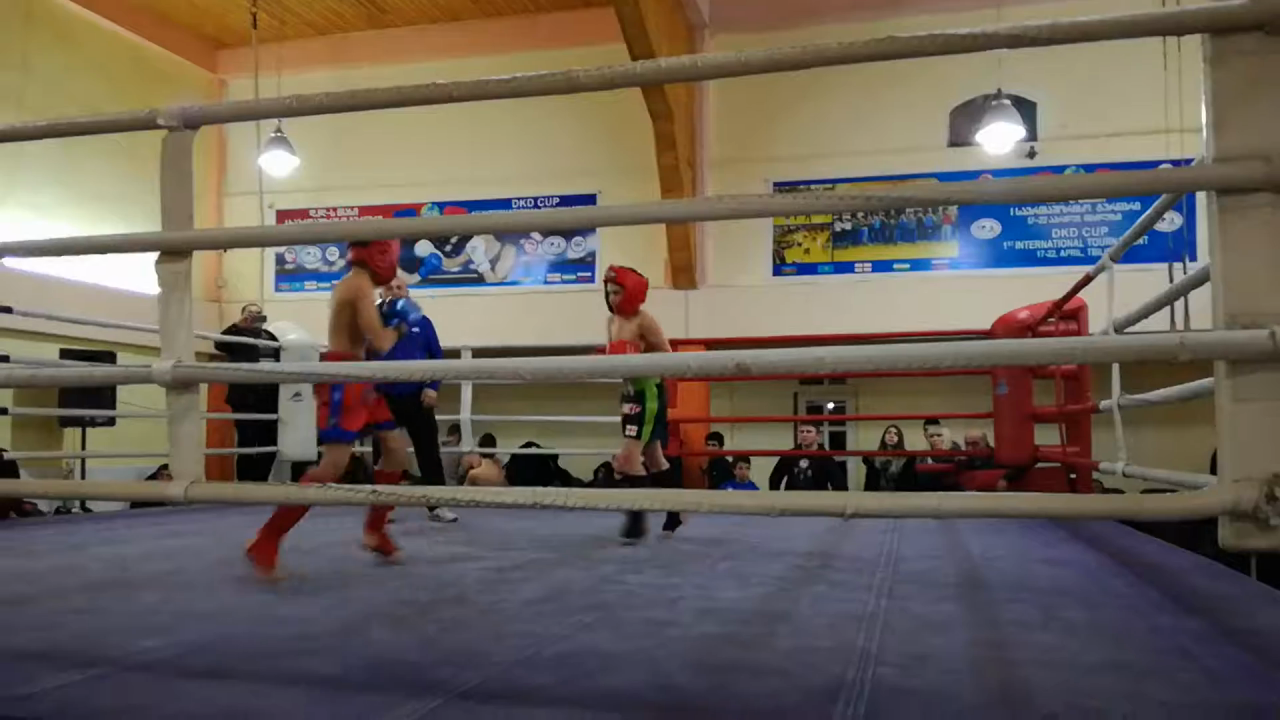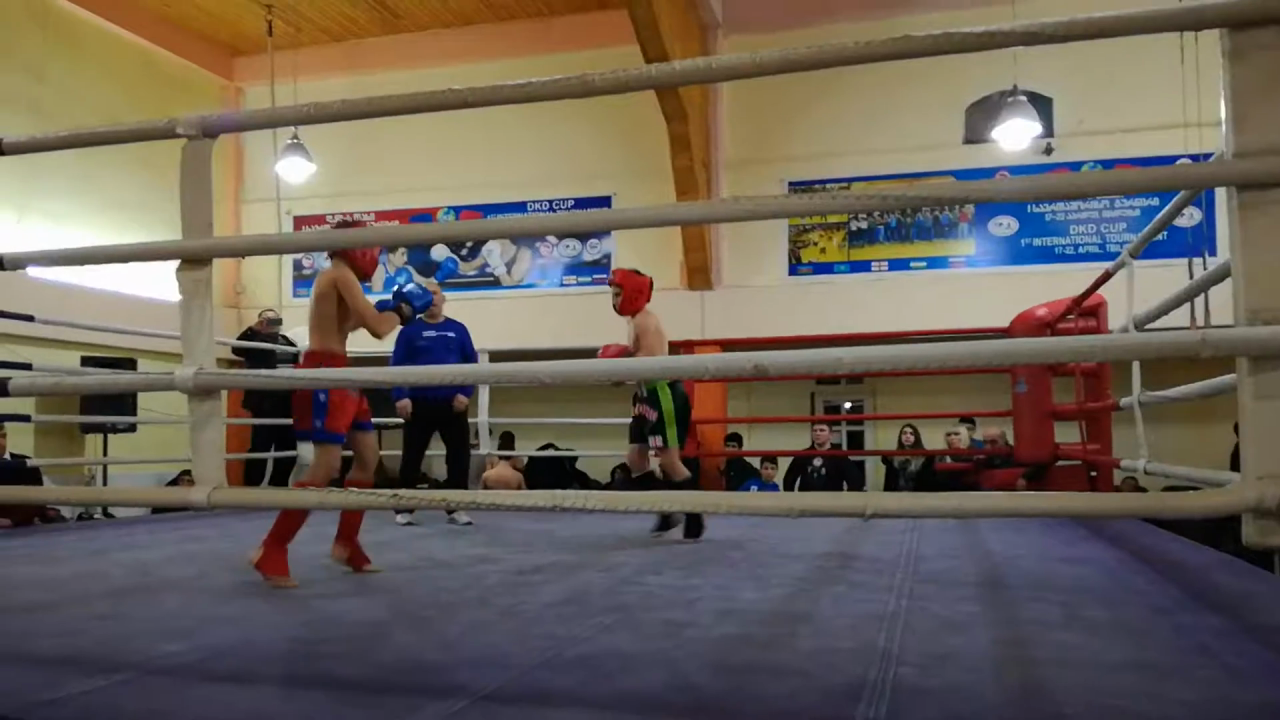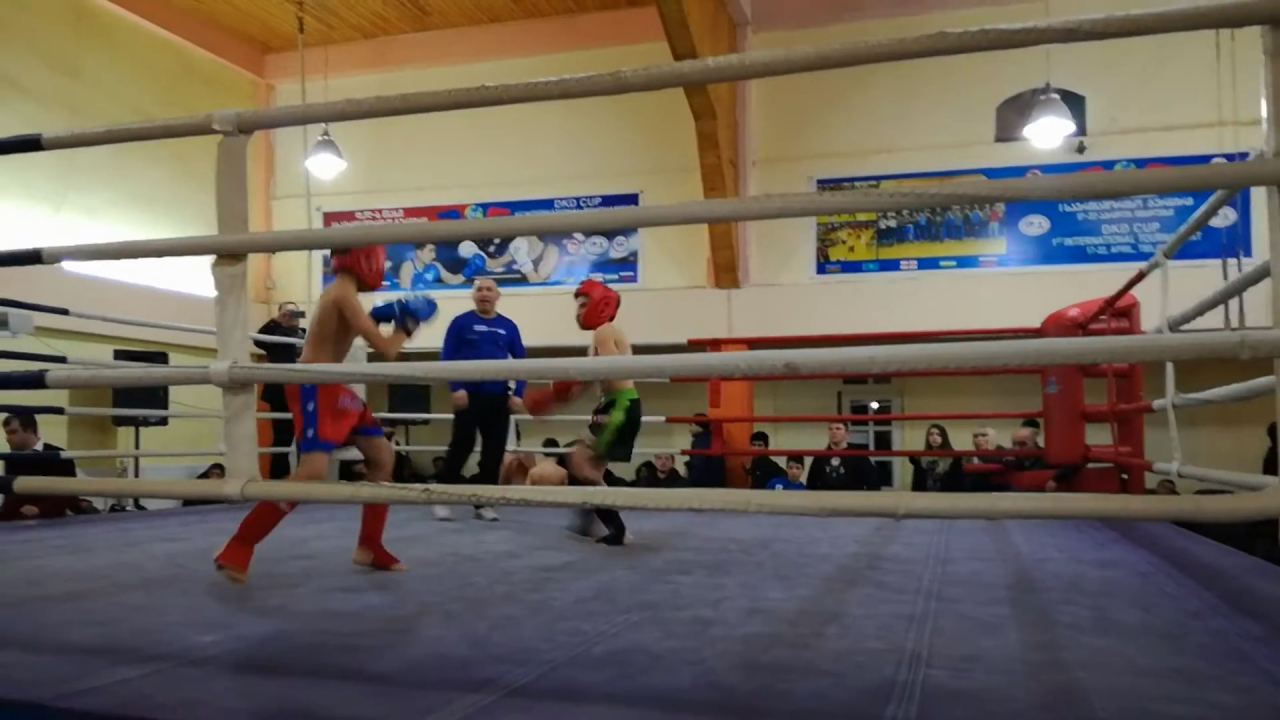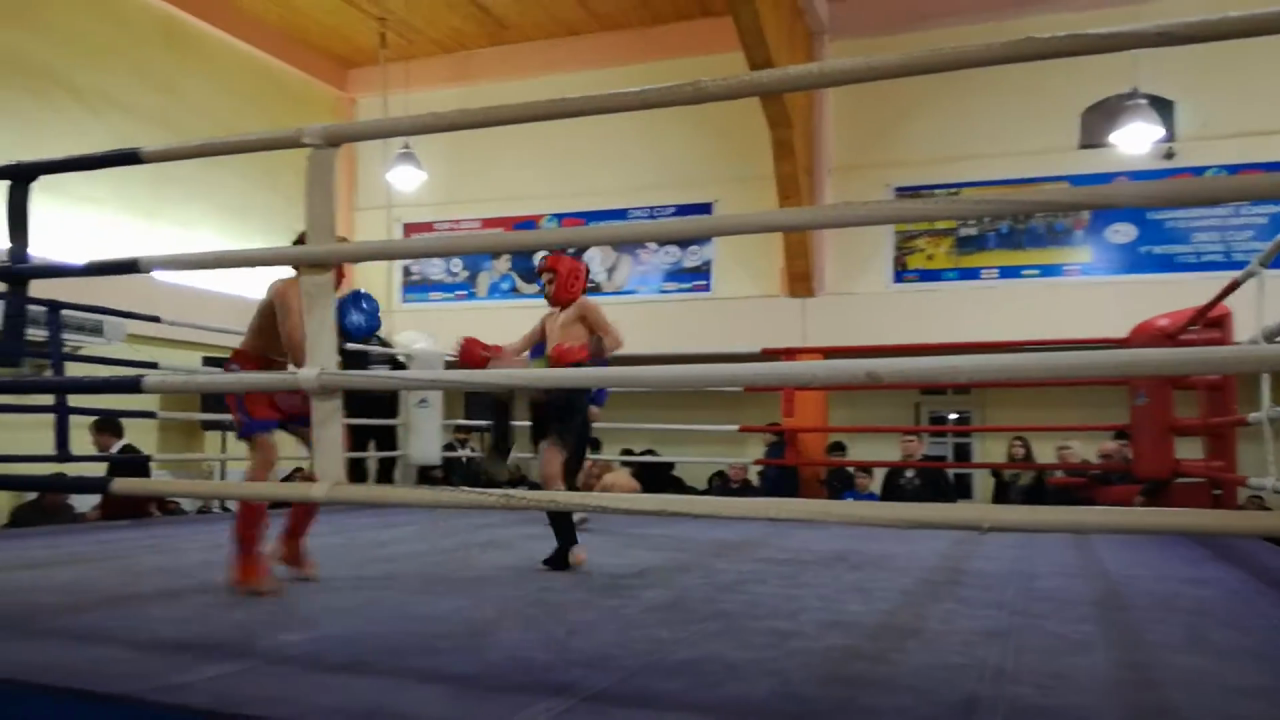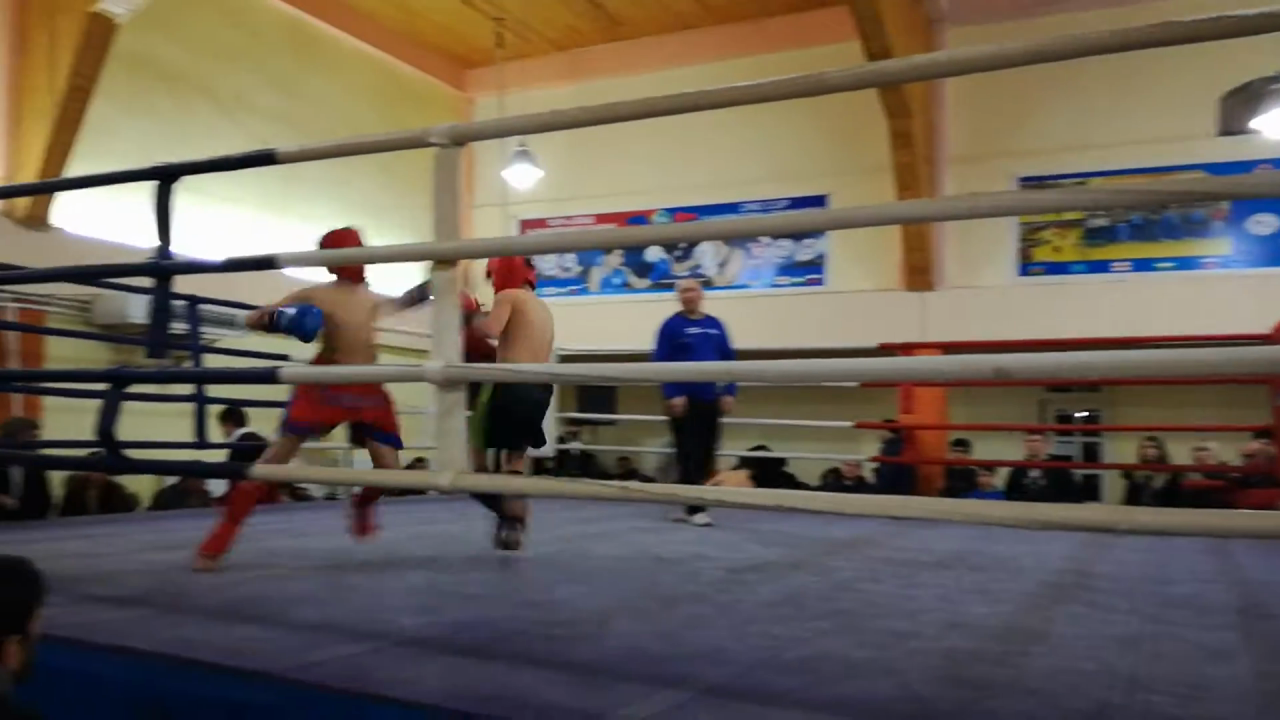
dt=0.4s
person 1, frame 1
left shoulder: (349, 285)
right shoulder: (361, 287)
right elbow: (379, 345)
left wrist: (382, 322)
right wrist: (398, 326)
left hip: (355, 378)
right hip: (344, 377)
left knee: (398, 449)
right knee: (334, 464)
left ankle: (375, 530)
right ankle: (266, 542)
person 1, frame 2
left shoulder: (332, 277)
right shoulder: (342, 276)
right elbow: (377, 328)
left wrist: (386, 311)
right wrist: (403, 311)
left hip: (337, 373)
right hip: (325, 373)
left knee: (368, 456)
right knee: (325, 466)
left ankle: (346, 544)
right ankle: (272, 551)
person 1, frame 3
left shoulder: (339, 293)
right shoulder: (345, 295)
right elbow: (386, 350)
left wrist: (379, 318)
right wrist: (407, 326)
left hip: (333, 387)
right hip: (315, 388)
left knee: (383, 457)
right knee: (311, 475)
left ankle: (370, 548)
right ankle: (236, 550)
person 1, frame 4
left shoulder: (302, 291)
right shoulder: (288, 290)
right elbow: (299, 356)
left wrist: (340, 321)
left hip: (276, 377)
right hip: (248, 374)
right knee: (266, 458)
left ankle: (291, 544)
right ankle: (248, 562)
person 1, frame 5
left shoulder: (368, 296)
right shoulder: (315, 294)
left elbow: (395, 305)
right elbow: (253, 320)
left wrist: (419, 293)
right wrist: (276, 319)
left hip: (366, 389)
right hip: (323, 386)
left knee: (389, 467)
right knee: (277, 458)
left ankle: (362, 507)
right ankle: (222, 535)
person 2, frame 1
left shoulder: (645, 321)
right shoulder: (612, 321)
left hip: (649, 393)
right hip: (630, 393)
left knee: (627, 455)
right knee: (653, 458)
left ankle: (637, 521)
right ankle: (674, 514)
person 2, frame 2
left shoulder: (643, 320)
right shoulder: (637, 321)
left elbow: (651, 361)
left wrist: (619, 359)
right wrist: (619, 360)
left hip: (663, 393)
right hip: (648, 394)
left knee: (669, 461)
right knee: (635, 460)
left ankle: (694, 519)
right ankle: (667, 513)
person 2, frame 3
left shoulder: (605, 332)
right shoulder: (601, 335)
left wrist: (571, 383)
right wrist: (555, 395)
left hip: (622, 407)
right hip: (611, 407)
left knee: (578, 462)
right knee: (592, 472)
left ankle: (592, 515)
right ankle: (616, 529)
person 2, frame 4
left shoulder: (583, 307)
right shoulder: (549, 319)
left elbow: (614, 340)
right elbow: (517, 349)
left wrist: (586, 354)
right wrist: (484, 352)
left hip: (567, 385)
right hip: (548, 391)
right knee: (550, 476)
right ankle: (569, 549)
person 2, frame 5
left shoulder: (509, 295)
right shoulder: (543, 309)
left elbow: (491, 330)
left wrist: (472, 316)
left hip: (509, 390)
right hip: (539, 389)
left knee: (475, 459)
right knee: (515, 462)
left ankle: (510, 511)
right ankle: (513, 515)
person 3, frame 1
left shoulder: (422, 323)
left elbow: (436, 357)
left wrist: (433, 387)
left hip: (419, 397)
right hip: (385, 399)
left knee: (429, 448)
left ankle: (437, 506)
person 3, frame 2
left shoulder: (458, 330)
right shoulder: (409, 331)
left elbow: (472, 364)
right elbow: (396, 366)
left wrist: (466, 393)
right wrist: (400, 397)
left hip: (453, 404)
right hip: (419, 404)
left knee: (460, 456)
right knee: (412, 458)
left ankle: (455, 508)
right ankle: (404, 508)
person 3, frame 3
left shoulder: (508, 327)
right shoulder: (461, 323)
left elbow: (520, 361)
right elbow: (448, 358)
left wrist: (518, 393)
right wrist: (456, 388)
left hip: (499, 399)
right hip: (468, 397)
left knee: (494, 453)
right knee: (460, 448)
left ankle: (483, 503)
person 3, frame 4
left shoulder: (591, 335)
right shoulder: (548, 331)
left elbow: (600, 371)
right elbow: (535, 366)
left wrist: (596, 403)
right wrist: (542, 398)
left hip: (581, 406)
right hip: (556, 406)
left knee: (575, 458)
right knee: (561, 456)
left ankle: (560, 508)
right ankle: (569, 509)
person 3, frame 5
left shoulder: (715, 325)
right shoulder: (672, 326)
left elbow: (728, 360)
right elbow: (662, 363)
left wrist: (729, 392)
right wrist: (672, 395)
left hip: (710, 400)
right hip: (683, 400)
left knee: (705, 454)
right knee: (689, 455)
right ankle: (695, 507)
